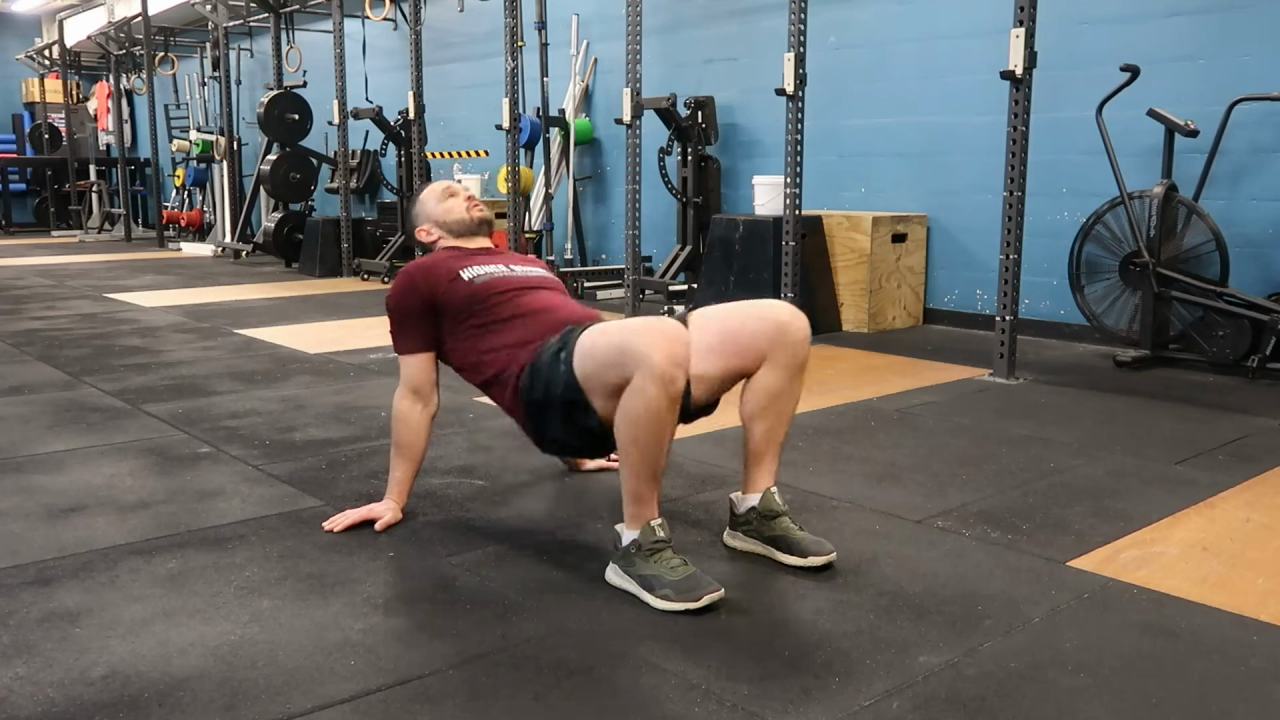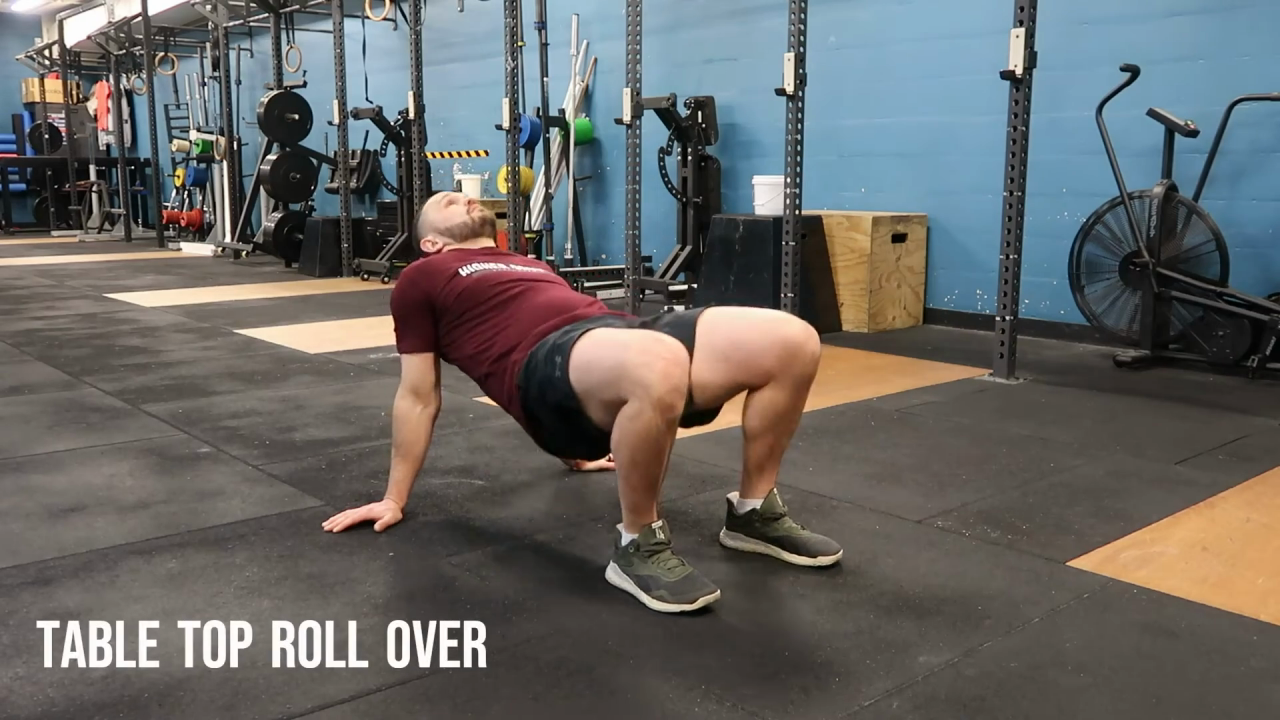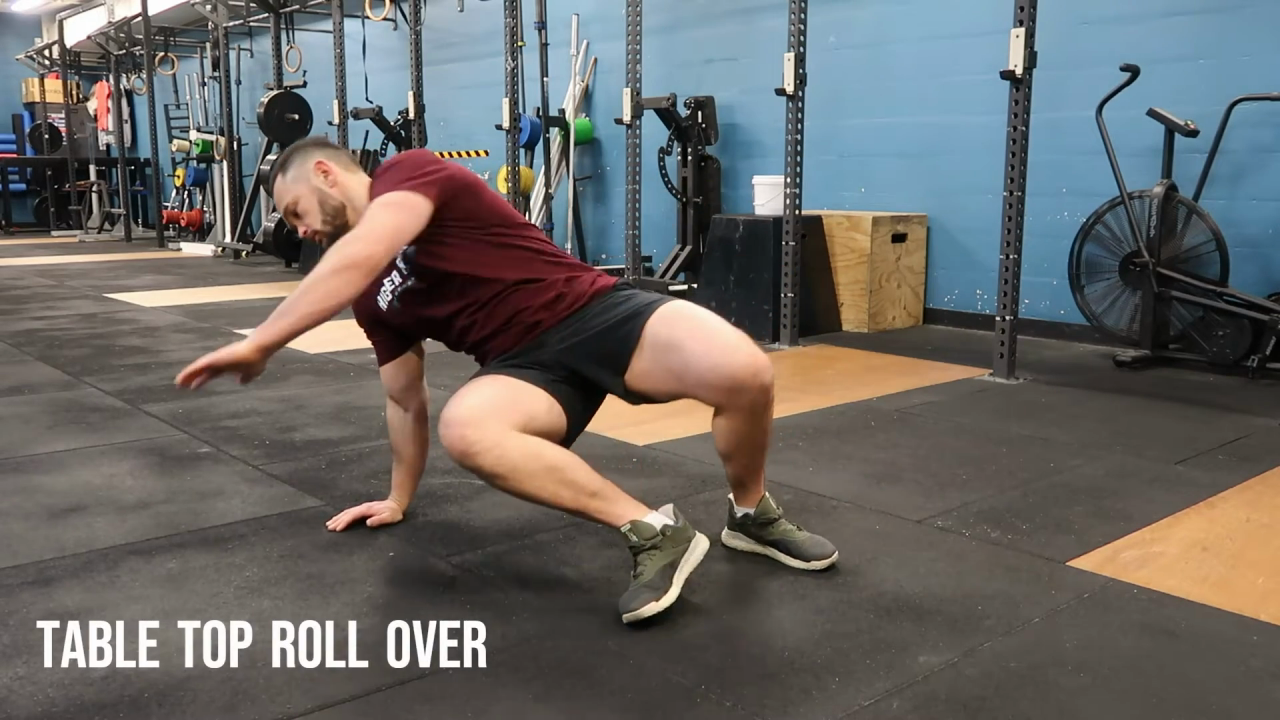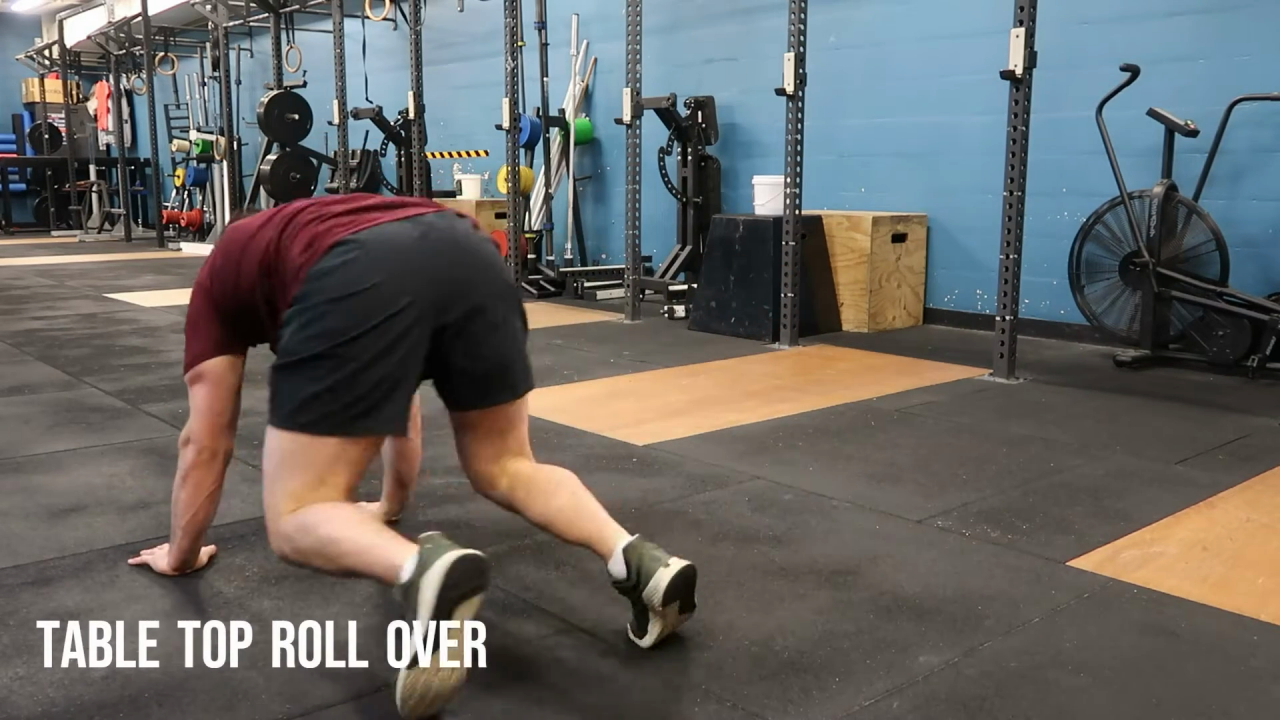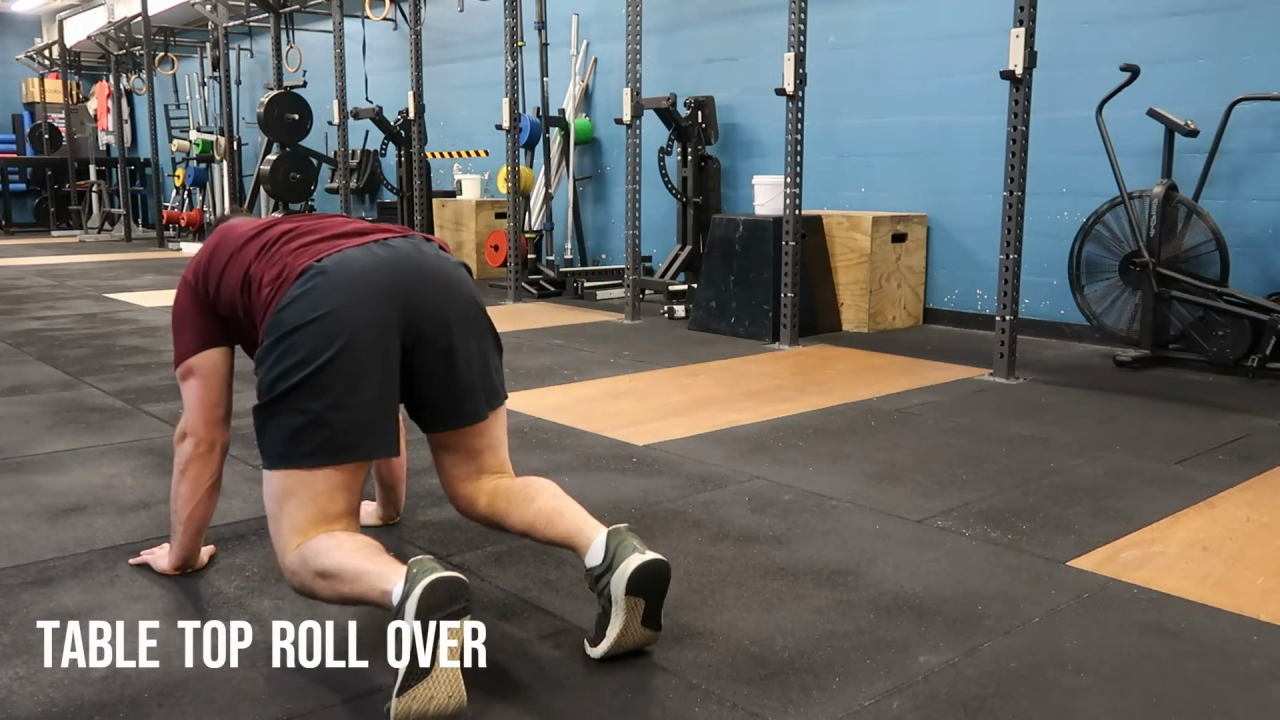
dt=1s
person 1, frame 1
left shoulder: (531, 266)
right shoulder: (421, 279)
right elbow: (417, 395)
left wrist: (580, 453)
right wrist: (395, 499)
left hip: (632, 376)
right hip: (551, 386)
left knee: (783, 326)
right knee: (660, 346)
left ankle: (755, 510)
right ankle: (637, 544)
person 1, frame 2
left shoulder: (531, 267)
right shoulder: (424, 278)
right elbow: (419, 395)
right wrist: (395, 499)
right hip: (552, 360)
left knee: (794, 343)
right knee: (659, 368)
left ankle: (754, 511)
right ankle: (639, 546)
person 1, frame 3
left shoulder: (409, 175)
right shoulder: (374, 298)
left elbow: (363, 257)
right elbow: (404, 397)
left wrist: (257, 344)
right wrist: (400, 498)
left hip: (595, 309)
right hip: (524, 363)
left knee: (744, 371)
right knee: (464, 428)
left ankle: (753, 516)
right ankle: (648, 531)
person 1, frame 4
left shoulder: (219, 275)
left elbow: (205, 443)
right elbow: (396, 399)
left wrist: (180, 554)
right wrist: (393, 505)
left hip: (358, 284)
left knee: (298, 525)
right knee: (504, 470)
left ankle: (422, 570)
right ankle: (633, 559)
person 1, frame 5
left shoulder: (203, 273)
left elbow: (202, 436)
right elbow: (380, 399)
left wrist: (183, 552)
right wrist: (388, 507)
left hip: (325, 307)
left knee: (309, 549)
right knee: (486, 487)
left ankle: (414, 592)
right ankle: (612, 553)
